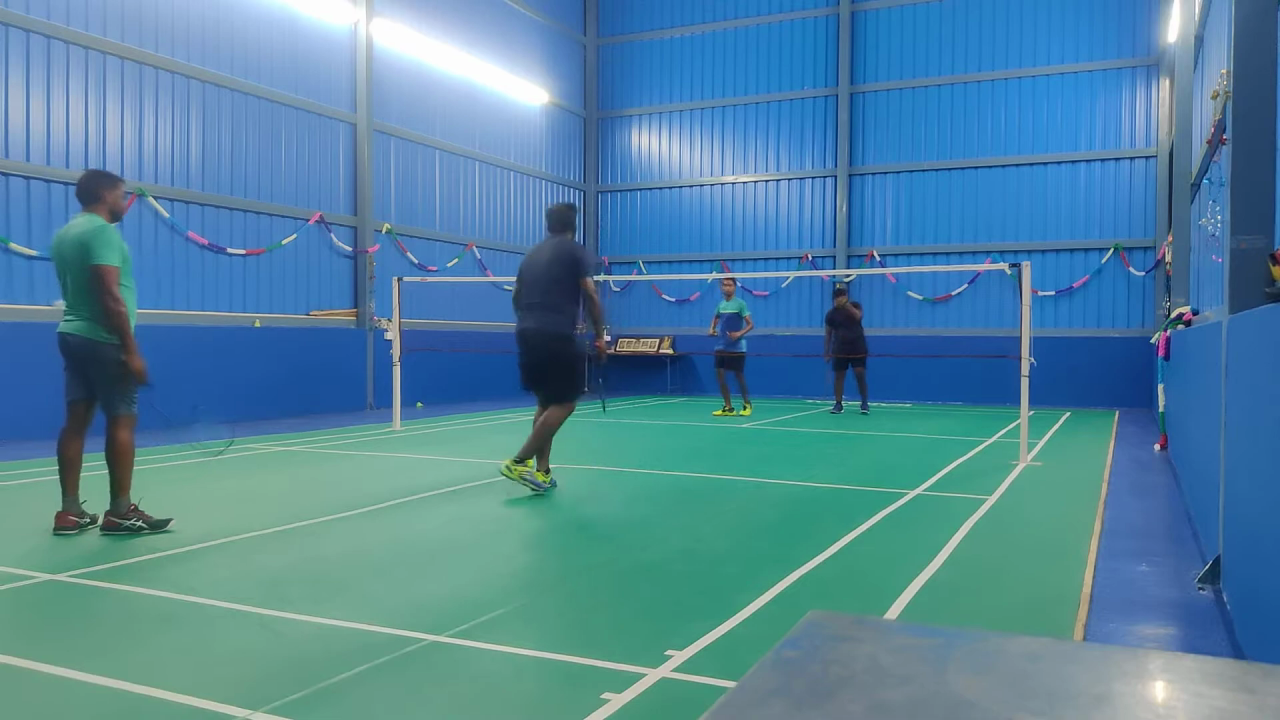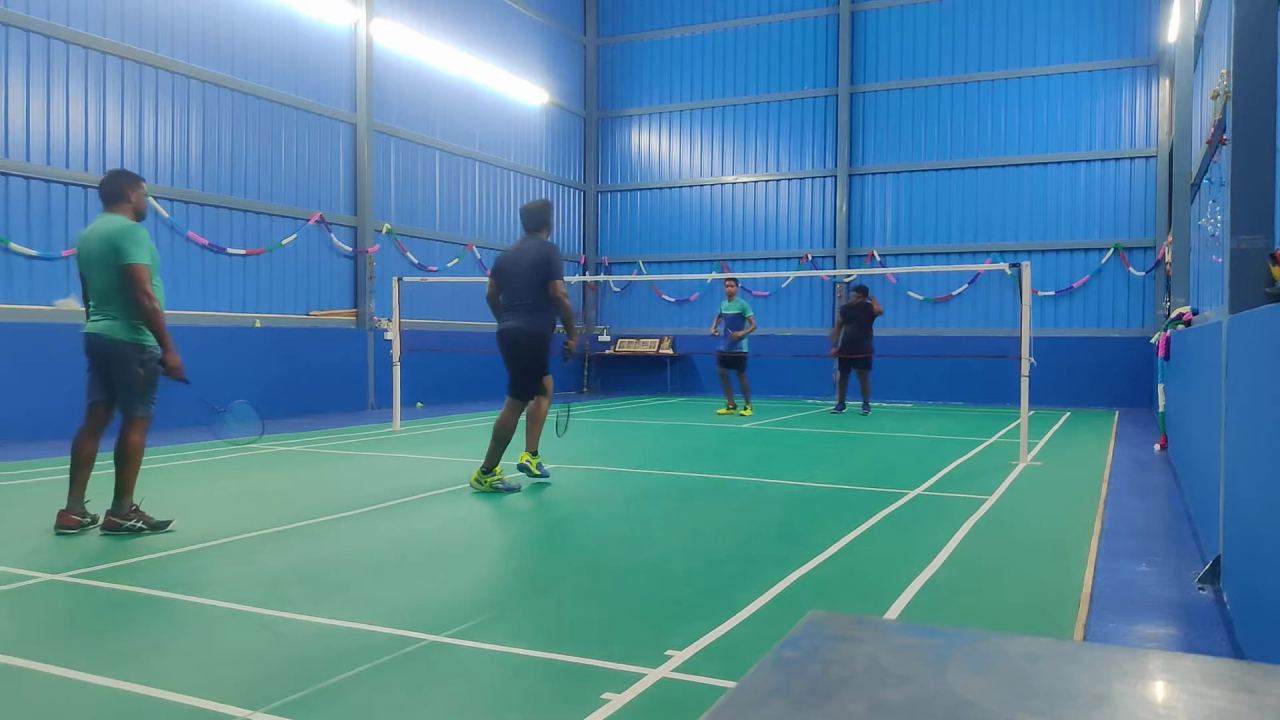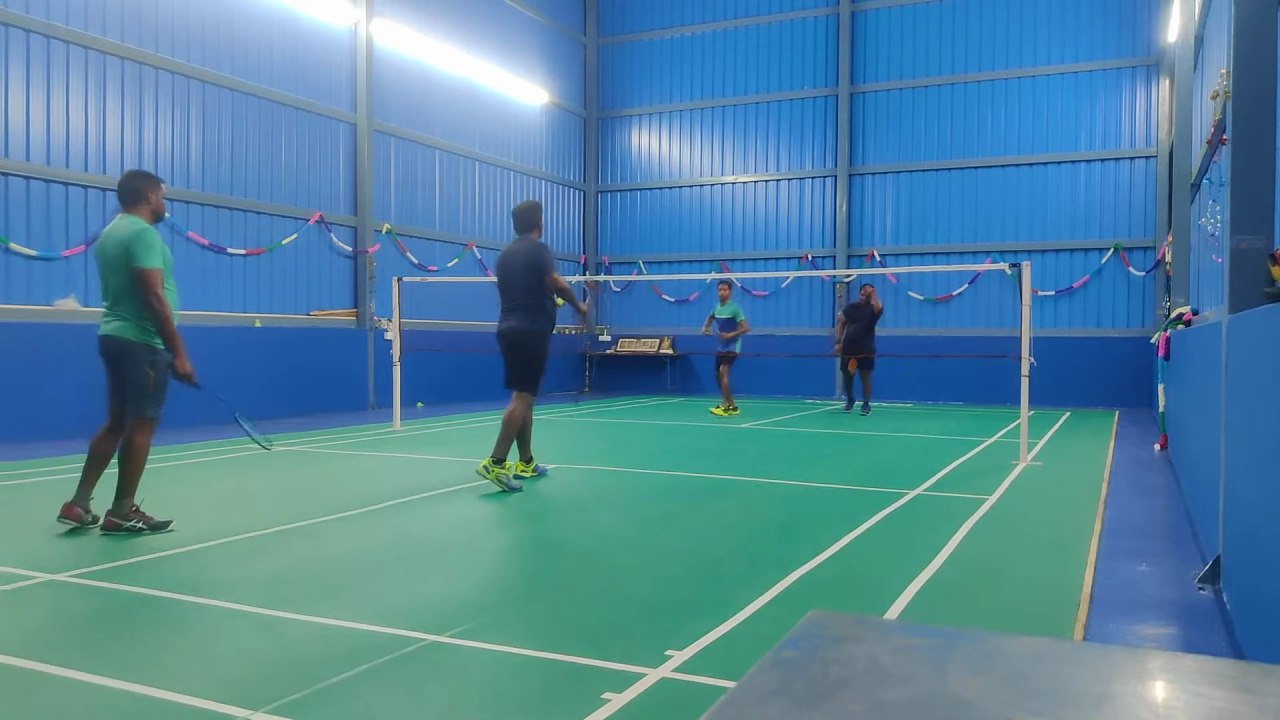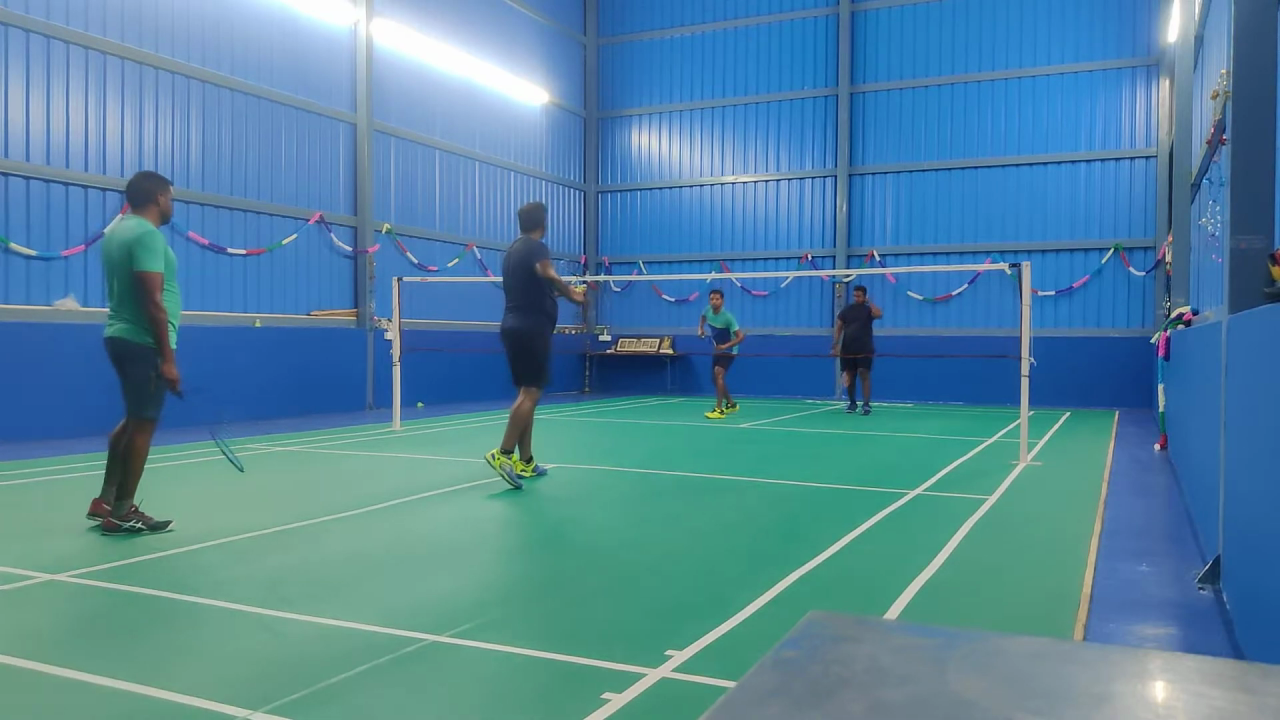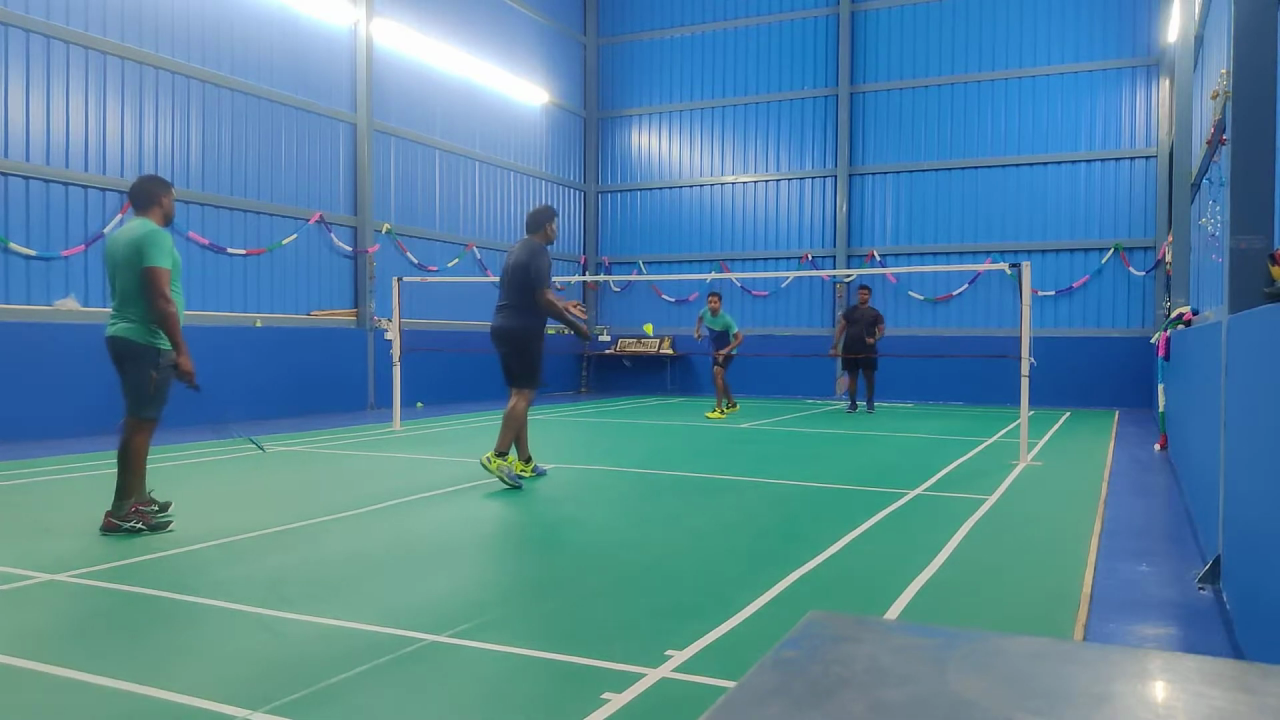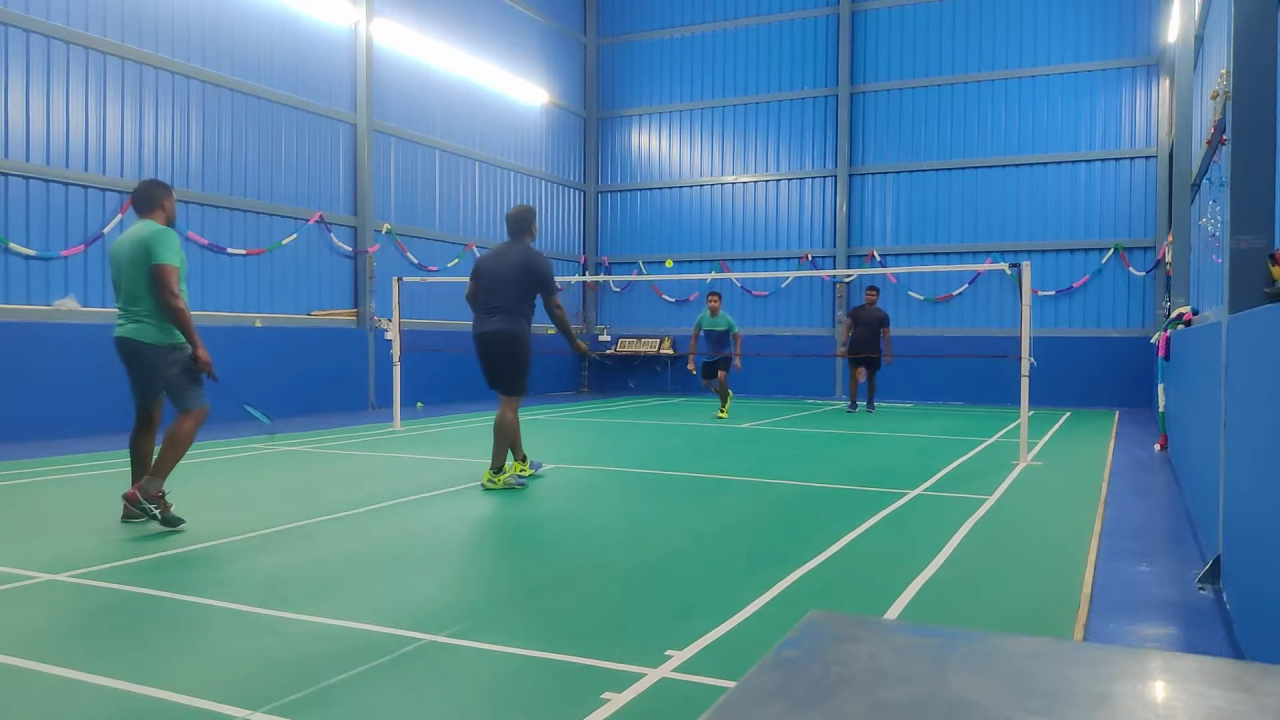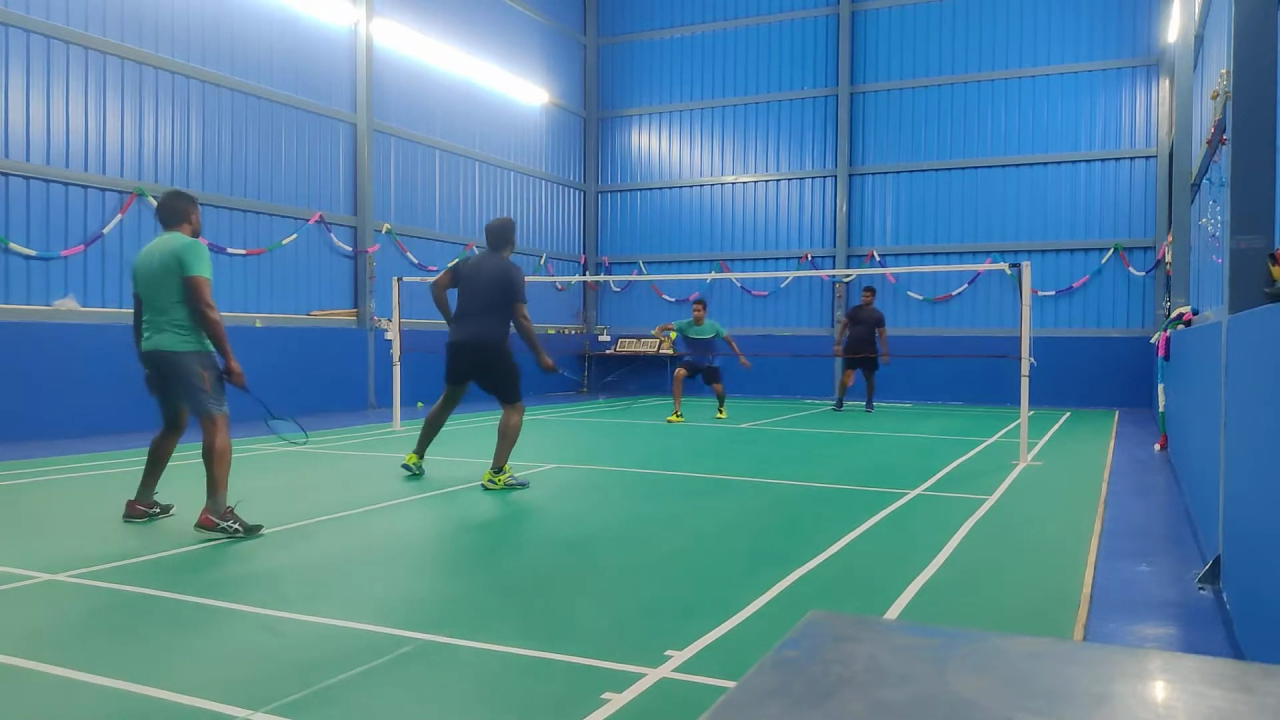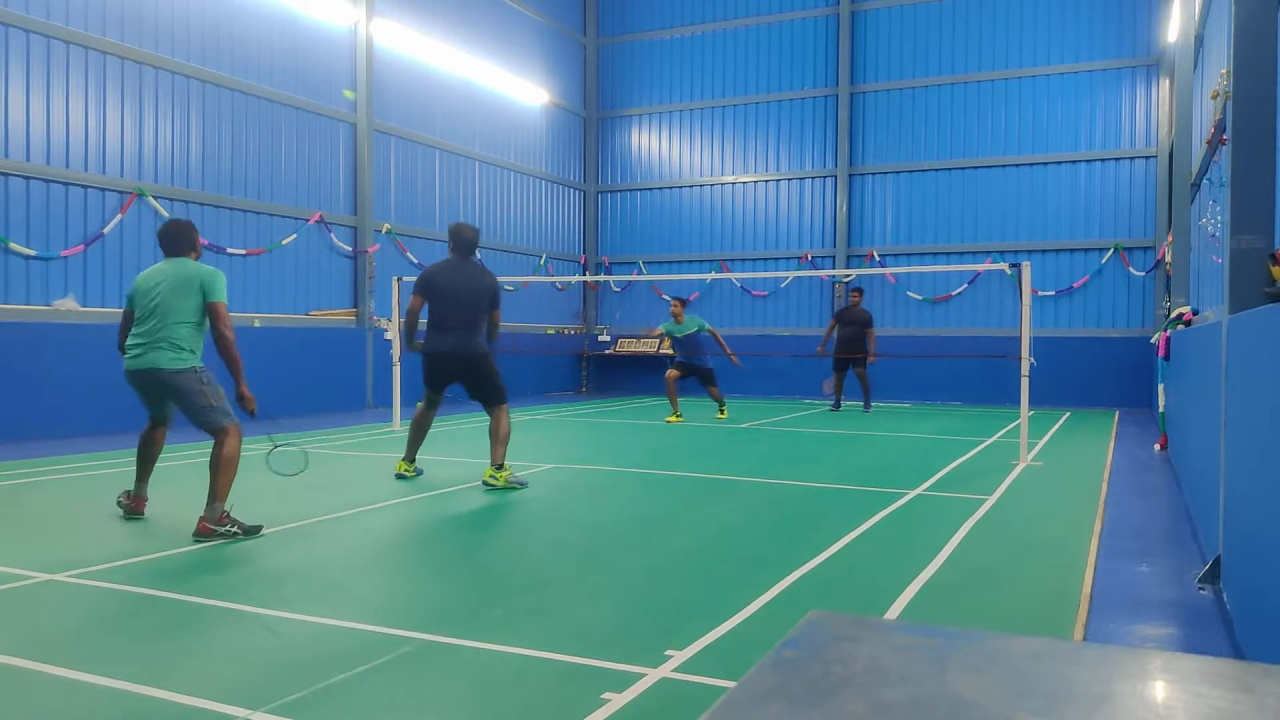
dt=0.4s
person 1, frame 1
left shoulder: (65, 234)
right shoulder: (102, 232)
right elbow: (110, 296)
right wrist: (131, 349)
left hip: (73, 335)
right hip: (103, 341)
left knee: (76, 421)
right knee: (122, 422)
left ankle: (70, 511)
right ankle: (120, 512)
person 1, frame 2
left shoulder: (88, 234)
right shoulder: (130, 231)
right elbow: (143, 295)
right wrist: (168, 347)
left hip: (99, 336)
right hip: (131, 341)
left knee: (94, 421)
right knee: (135, 423)
left ankle: (74, 510)
right ankle: (121, 512)
person 1, frame 3
left shoulder: (110, 233)
right shoulder: (144, 234)
right elbow: (155, 299)
right wrist: (178, 353)
left hip: (115, 337)
right hip: (142, 343)
left knee: (116, 423)
right knee: (142, 425)
left ankle: (79, 503)
right ankle: (122, 513)
person 1, frame 4
left shoulder: (117, 232)
right shoulder: (149, 236)
right elbow: (153, 302)
right wrist: (168, 357)
left hip: (122, 337)
right hip: (145, 343)
left knee: (132, 421)
right knee: (143, 425)
left ankle: (106, 500)
right ankle: (121, 513)
person 1, frame 5
left shoulder: (118, 237)
right shoulder: (155, 236)
right elbow: (161, 299)
right wrist: (181, 352)
left hip: (122, 335)
right hip: (148, 342)
left knee: (136, 421)
right knee: (141, 424)
left ankle: (139, 498)
right ankle: (121, 513)
person 1, frame 6
left shoulder: (120, 241)
right shoulder: (162, 235)
right elbow: (170, 295)
right wrist: (197, 344)
left hip: (129, 338)
right hip: (160, 340)
left knee: (147, 418)
right knee: (194, 410)
left ankle: (139, 500)
right ankle: (148, 489)
person 1, frame 7
left shoulder: (143, 255)
right shoulder: (192, 247)
left elbow: (138, 318)
right elbow: (204, 307)
left wrist: (148, 364)
right wrist: (230, 358)
left hip: (153, 350)
right hip: (187, 350)
left knee: (173, 424)
right knee: (216, 422)
left ankle: (142, 501)
right ankle: (216, 512)
person 1, frame 8
left shoulder: (142, 278)
right shoulder: (210, 276)
left elbow: (123, 337)
right elbow: (224, 333)
right wrist: (241, 384)
left hip: (137, 368)
right hip: (180, 367)
left knee: (158, 421)
right knee: (228, 433)
left ankle: (136, 497)
right ankle: (213, 518)
person 2, frame 1
left shoulder: (532, 255)
right shoulder: (575, 251)
left elbow: (518, 298)
right elbow: (590, 295)
right wrist: (599, 335)
left hip: (527, 333)
right hip: (556, 335)
left knee: (547, 403)
right knee: (565, 404)
left ankle: (541, 472)
right ankle: (520, 461)
person 2, frame 2
left shoulder: (506, 255)
right shoulder: (549, 251)
left elbow: (491, 296)
right elbow: (559, 295)
right wrist: (571, 334)
left hip: (509, 331)
right hip: (533, 334)
left knee: (545, 386)
right knee: (516, 402)
left ankle: (531, 457)
right ankle: (486, 473)
person 2, frame 3
left shoulder: (505, 255)
right shoulder: (538, 249)
right elbow: (556, 283)
left wrist: (550, 301)
right wrist: (577, 305)
left hip: (510, 329)
right hip: (531, 332)
left knee: (525, 396)
right knee: (522, 397)
left ankle: (525, 463)
right ankle: (496, 462)
person 2, frame 4
left shoulder: (514, 250)
right shoulder: (536, 247)
right elbow: (547, 275)
left wrist: (565, 291)
right wrist: (571, 295)
left hip: (515, 327)
right hip: (531, 329)
left knee: (527, 393)
right knee: (530, 393)
left ankle: (525, 462)
right ankle: (504, 454)
person 2, frame 5
left shoulder: (518, 251)
right shoulder: (539, 253)
right elbow: (545, 298)
left wrist: (564, 306)
right wrist: (575, 324)
left hip: (504, 327)
right hip: (522, 330)
left knee: (519, 394)
right knee: (523, 394)
left ankle: (523, 462)
right ankle: (498, 457)
person 2, frame 6
left shoulder: (487, 256)
right shoulder: (536, 259)
left elbow: (471, 295)
right elbow: (554, 308)
right wrist: (574, 341)
left hip: (483, 334)
right hip: (512, 335)
left knee: (507, 399)
right knee: (510, 402)
left ankle: (520, 461)
right ankle: (497, 472)
person 2, frame 7
left shoulder: (469, 263)
right shoulder: (512, 271)
left elbow: (436, 287)
right elbow: (521, 320)
left wrist: (452, 321)
right wrist: (541, 355)
left hip: (459, 343)
right hip: (490, 346)
left knee: (448, 401)
right knee: (514, 408)
left ankle: (415, 456)
right ankle: (497, 473)
person 2, frame 8
left shoulder: (431, 272)
right shoulder: (488, 278)
left elbow: (413, 310)
right elbow: (494, 323)
left wrist: (410, 340)
right wrist: (482, 347)
left hip: (436, 352)
right hip: (474, 354)
left knee: (429, 405)
right knee: (499, 410)
left ankle: (407, 464)
right ankle: (497, 470)
